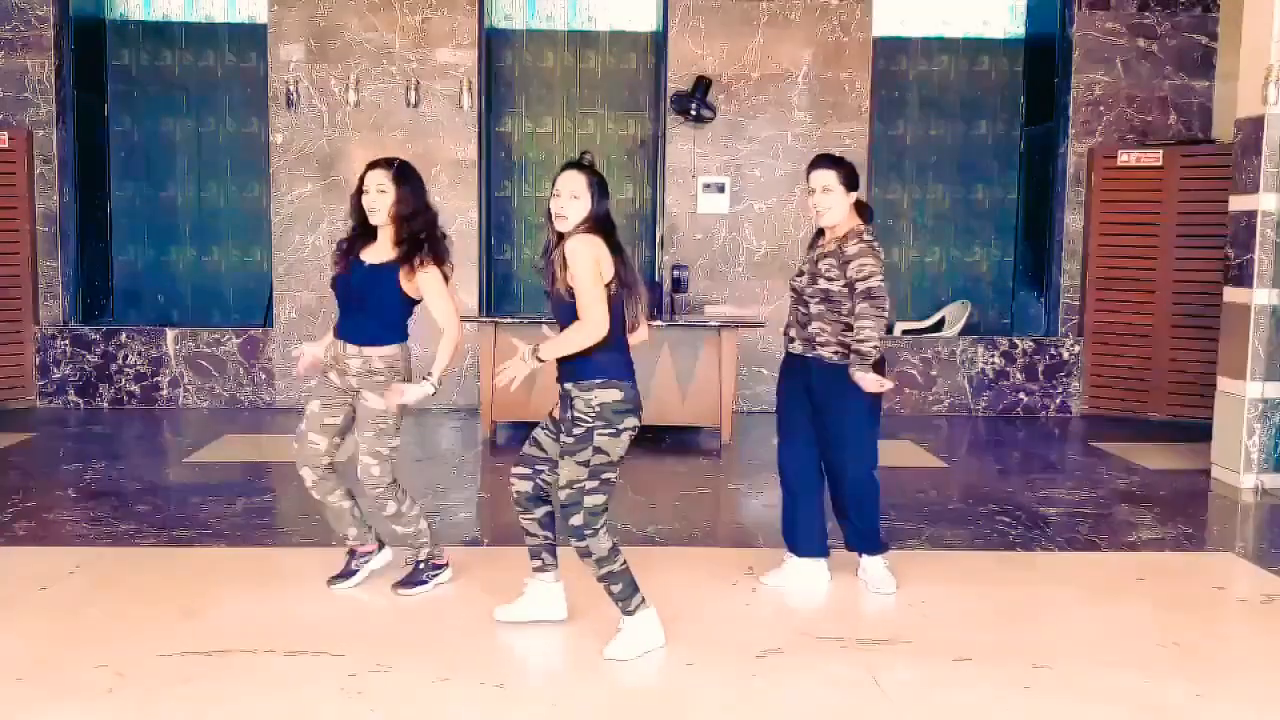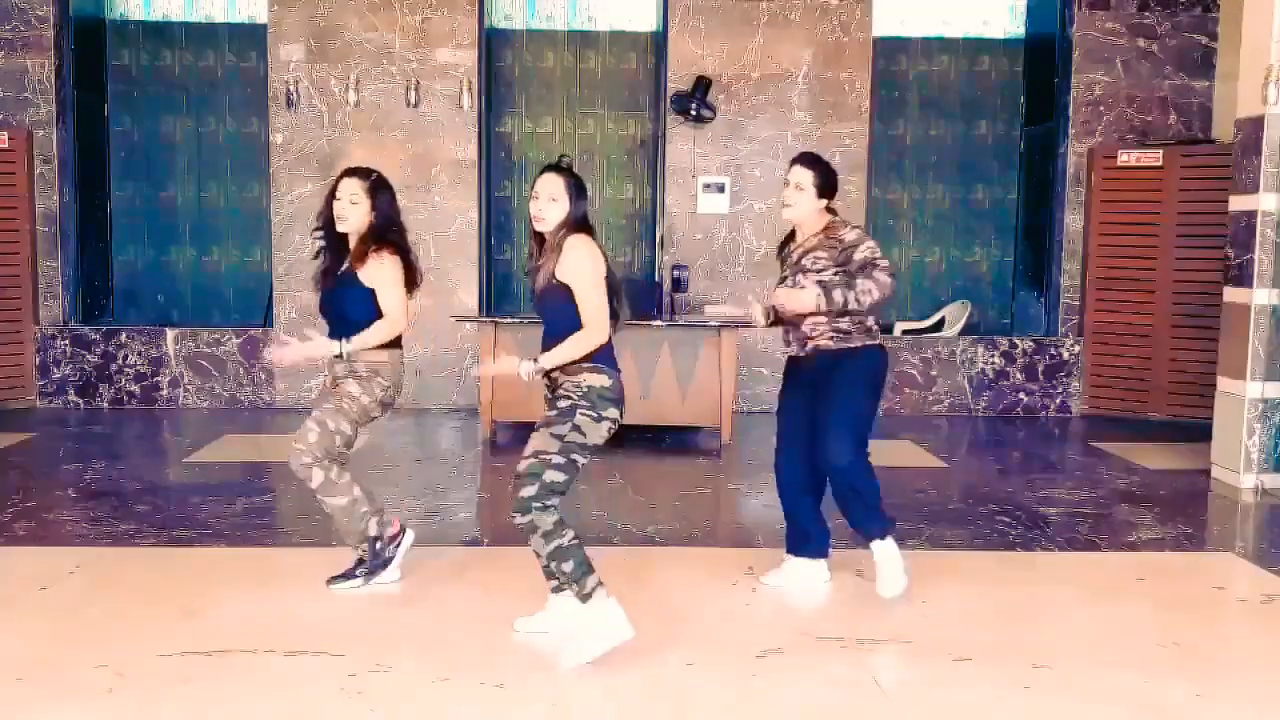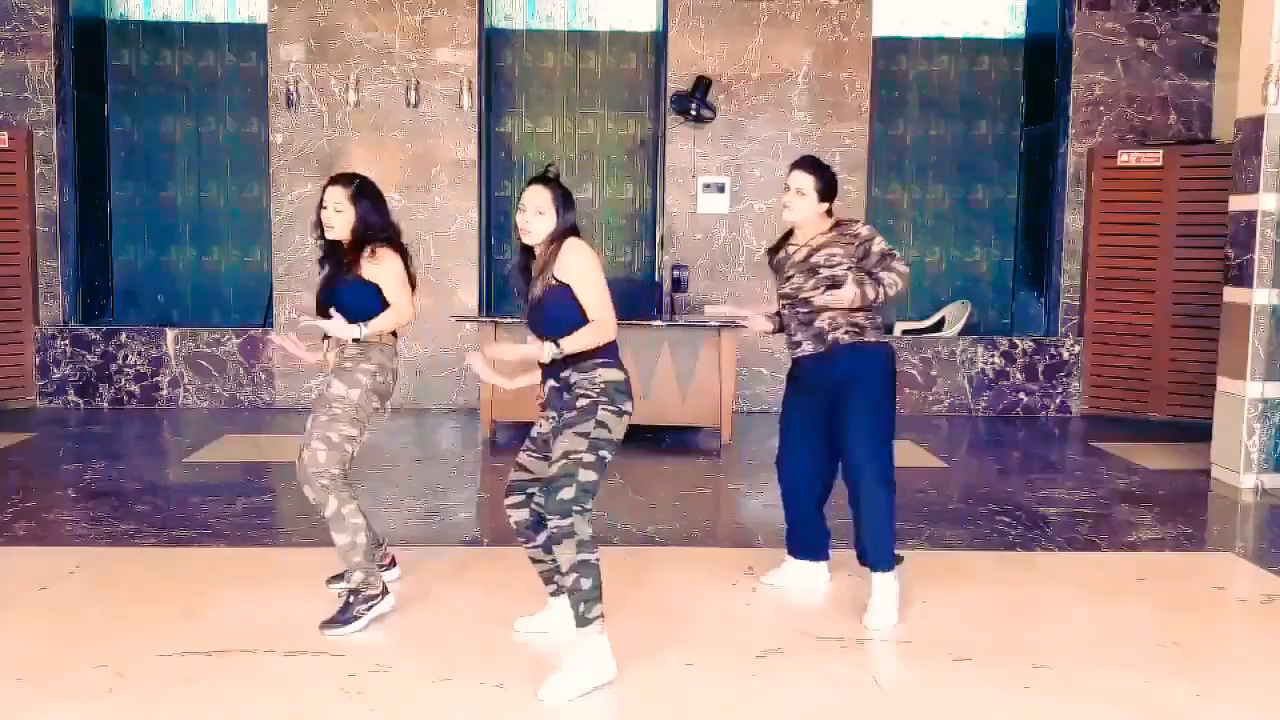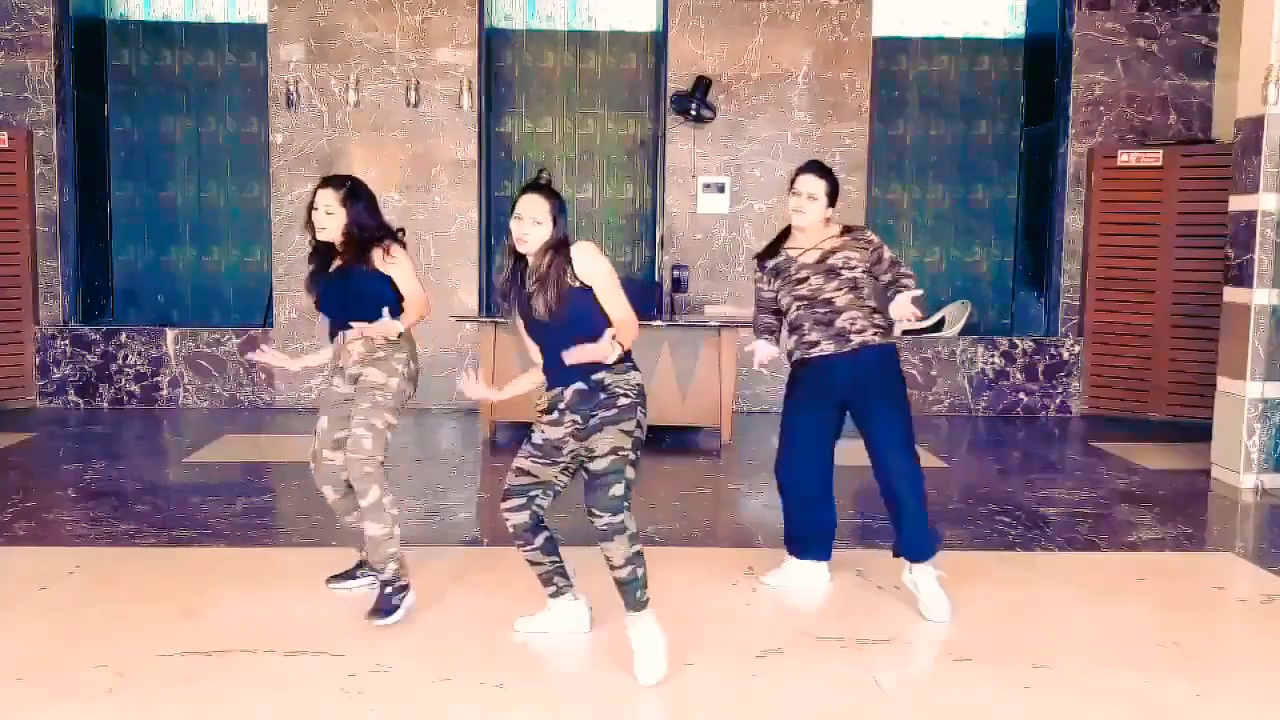
dt=0.3s
person 1, frame 1
left shoulder: (581, 245)
right shoulder: (599, 249)
left elbow: (593, 325)
right elbow: (638, 329)
left wrist: (534, 354)
left hip: (602, 401)
right hip: (592, 398)
left knee: (584, 522)
right knee: (529, 475)
left ankle: (640, 621)
right ankle: (544, 589)
person 1, frame 2
left shoulder: (577, 245)
right shoulder: (554, 253)
left elbow: (598, 329)
left wrist: (535, 363)
right wrist: (518, 367)
left hip: (587, 390)
right hip: (571, 392)
left knee: (532, 502)
right knee: (532, 496)
left ankle: (599, 613)
right ankle: (564, 605)
person 1, frame 3
left shoulder: (572, 251)
right shoulder: (534, 273)
left elbow: (604, 324)
left wrist: (547, 350)
right wrist: (500, 378)
left hip: (596, 388)
right hip: (561, 397)
left knee: (568, 508)
right knee: (519, 498)
left ankle: (590, 648)
right ankle: (564, 603)
person 1, frame 4
left shoulder: (582, 256)
right shoulder: (517, 288)
left elbow: (629, 322)
left wrist: (610, 344)
right wrist: (492, 393)
left hip: (612, 393)
right hip: (563, 406)
left knee: (608, 506)
right knee: (517, 501)
left ankle: (643, 626)
right ankle: (565, 605)
person 2, frame 1
left shoulder: (859, 247)
right shoulder: (820, 242)
left elbow: (872, 310)
left wrist: (863, 367)
left hip: (843, 376)
right hip: (800, 367)
left knee: (852, 469)
right knee: (795, 463)
person 2, frame 2
left shoulder: (845, 236)
right shoulder: (789, 246)
left elbow: (880, 282)
left wrist: (820, 298)
right wrist: (768, 312)
left hip: (852, 360)
right hip: (804, 366)
left knee: (838, 454)
right knee: (792, 463)
person 2, frame 3
left shoulder: (854, 235)
right shoulder: (781, 254)
left elbow: (895, 272)
left wrist: (861, 291)
right wrist: (764, 321)
left hip: (862, 362)
right hip: (808, 370)
left knee: (866, 466)
right knee: (795, 466)
person 2, frame 4
left shoulder: (861, 241)
right shoulder: (773, 260)
left elbow: (898, 275)
right elbow: (767, 316)
left wrist: (901, 300)
right wrist: (765, 342)
left hip: (873, 363)
right hip: (813, 373)
left knee: (895, 460)
right knee: (797, 467)
person 3, frame 1
left shoulder: (417, 262)
right shoulder: (359, 246)
left elbow: (451, 326)
left wrist: (429, 383)
right wrist: (326, 345)
left hip: (382, 370)
right hip: (340, 368)
left knee: (376, 477)
right knee: (311, 460)
right ankle: (366, 547)
person 3, frame 2
left shoulder: (381, 258)
right shoulder: (341, 256)
left elbow: (396, 322)
left wrist: (335, 348)
right wrist: (309, 348)
left hip: (373, 373)
right hip: (345, 372)
left knee: (306, 454)
right knee: (320, 463)
left ankle: (385, 531)
person 3, frame 3
left shoulder: (379, 254)
right shoulder: (341, 263)
left elbow: (403, 310)
left wrist: (354, 331)
right wrist: (308, 352)
left hip: (368, 369)
right hip: (342, 372)
left knee: (316, 469)
right knee: (320, 472)
left ankle: (367, 588)
right ankle: (376, 558)
person 3, frame 4
left shoulder: (385, 251)
right shoulder: (327, 267)
left elbow: (419, 303)
left wrist: (394, 327)
right wrist: (295, 363)
left hip: (388, 361)
right hip: (345, 368)
left knee: (362, 462)
right knee: (327, 468)
right ankle: (376, 559)
